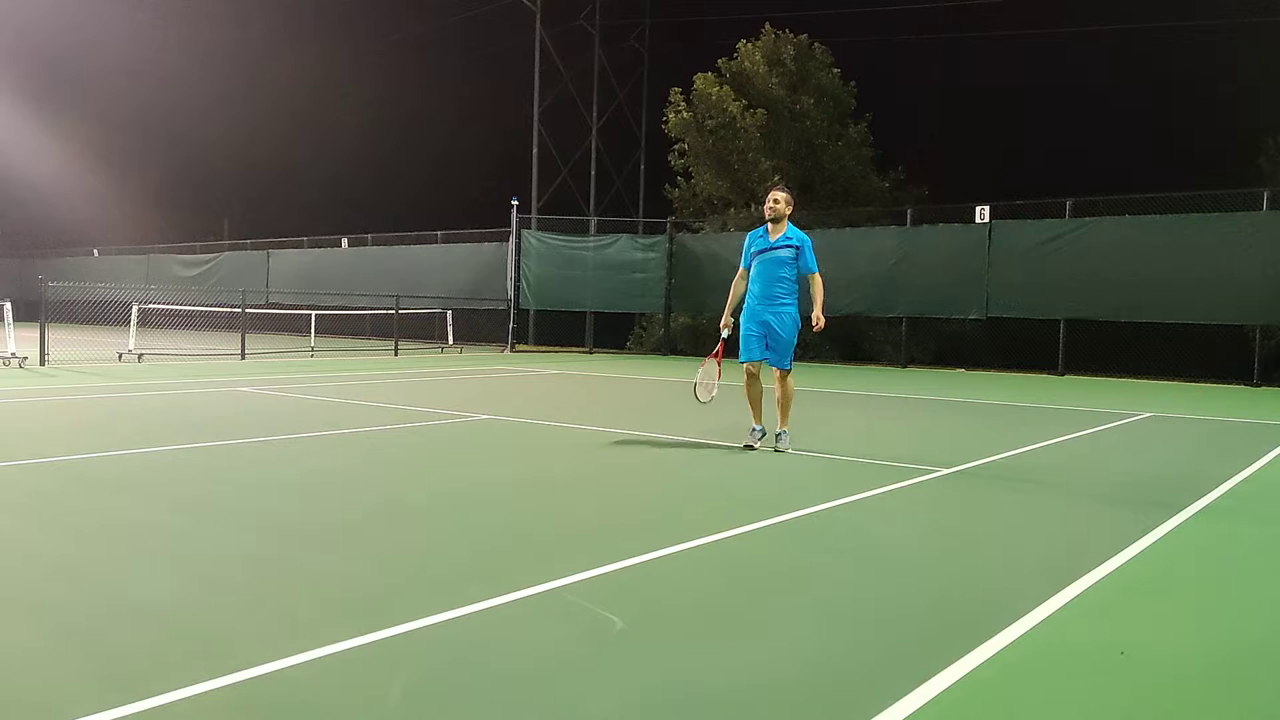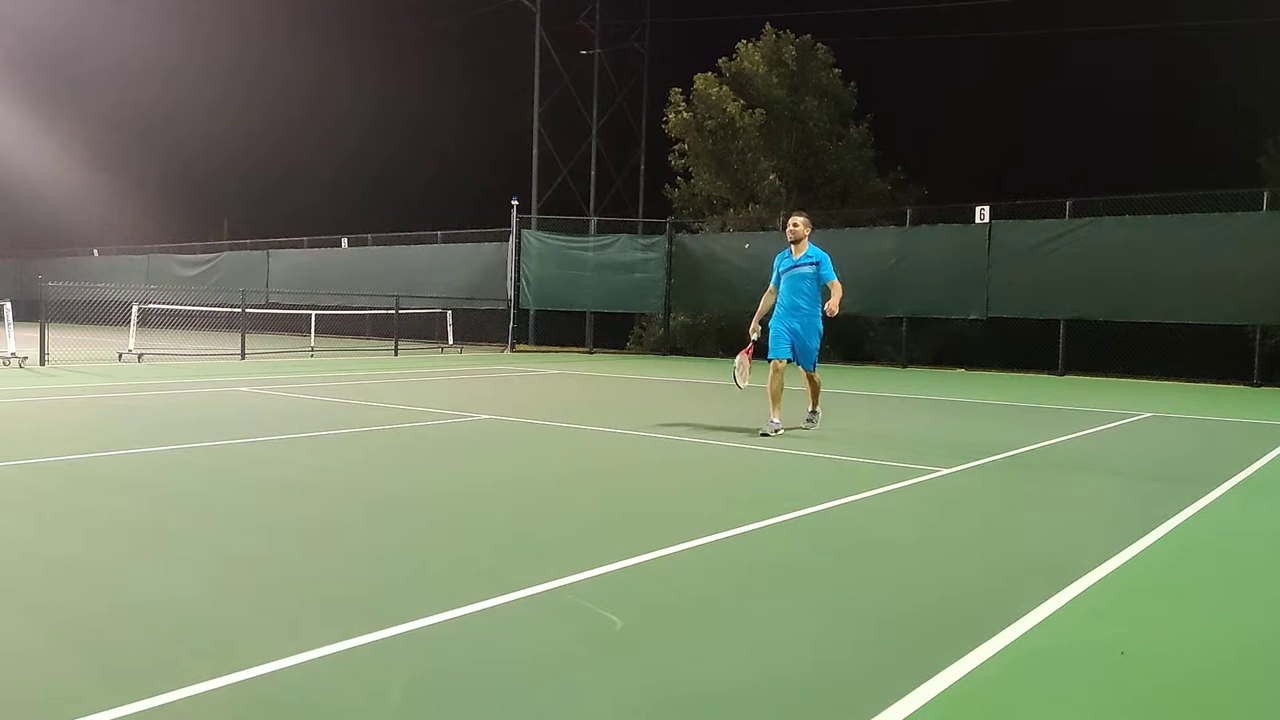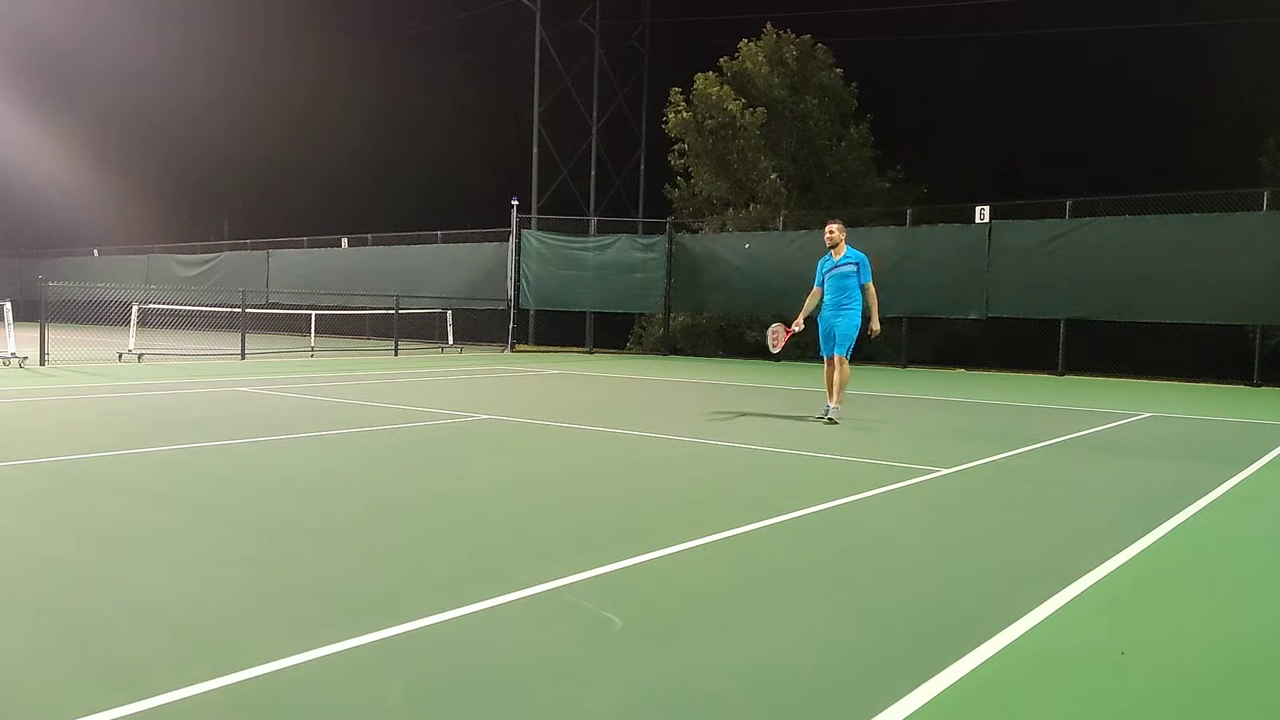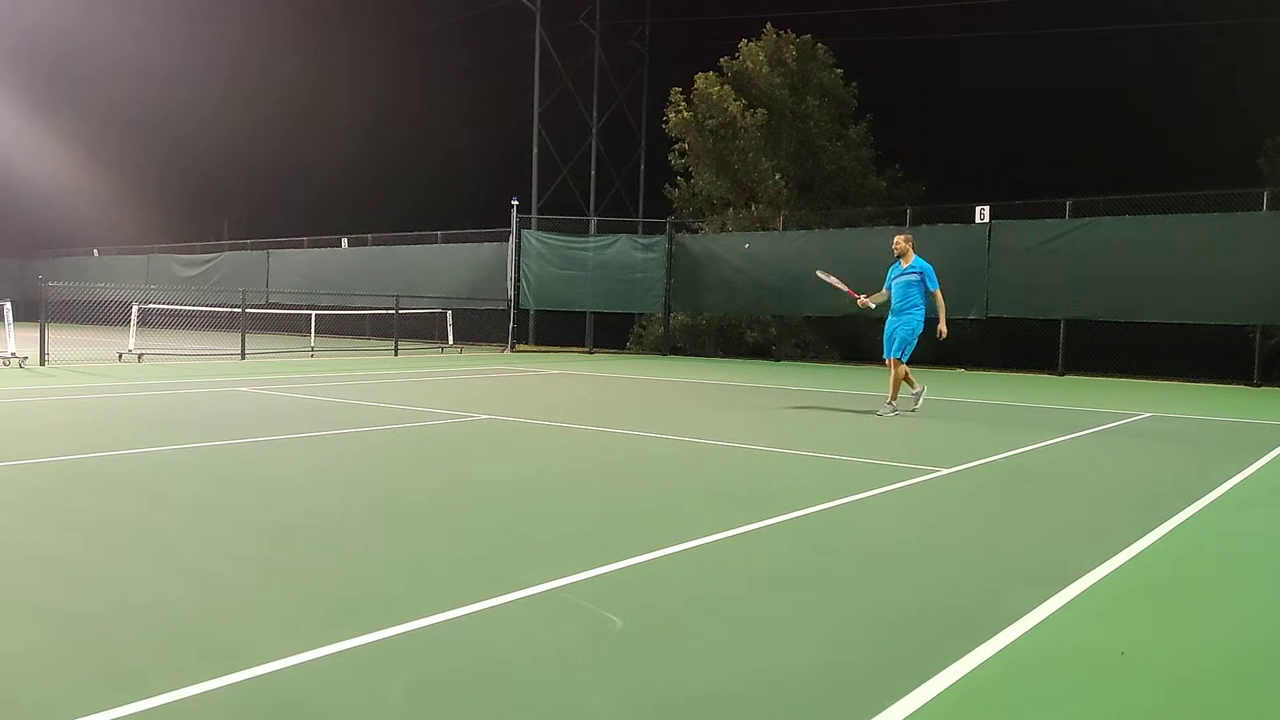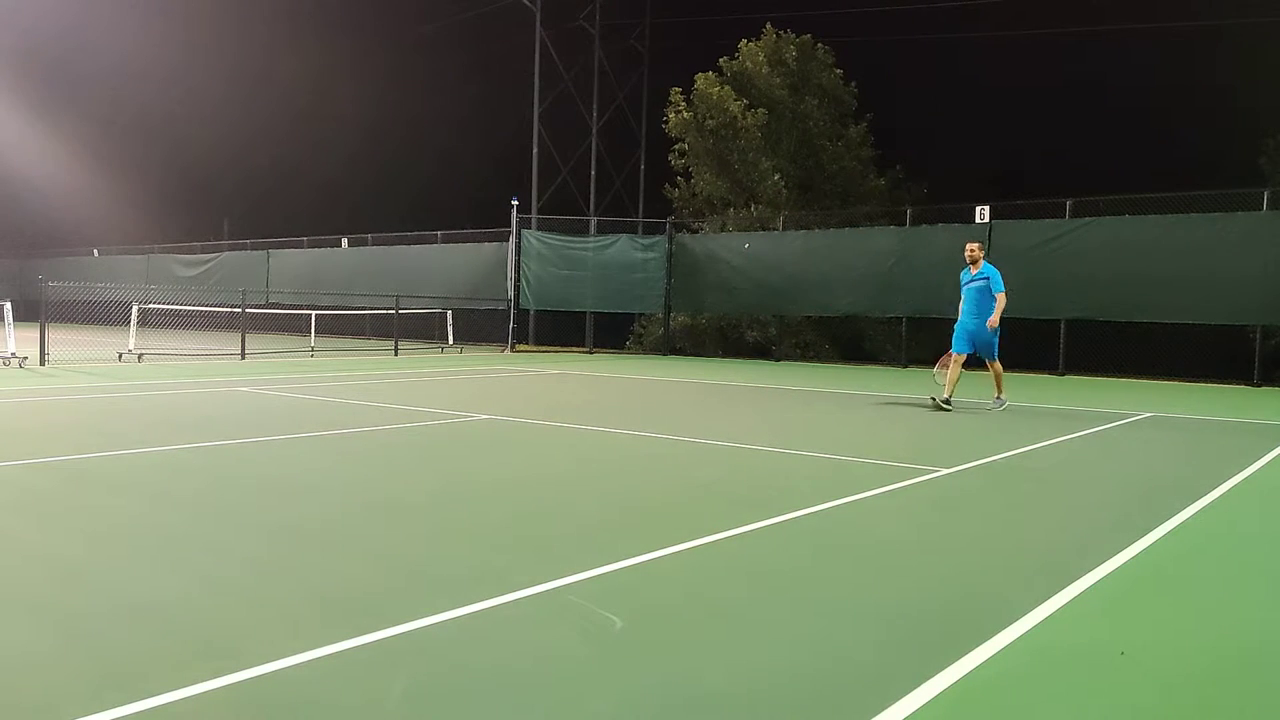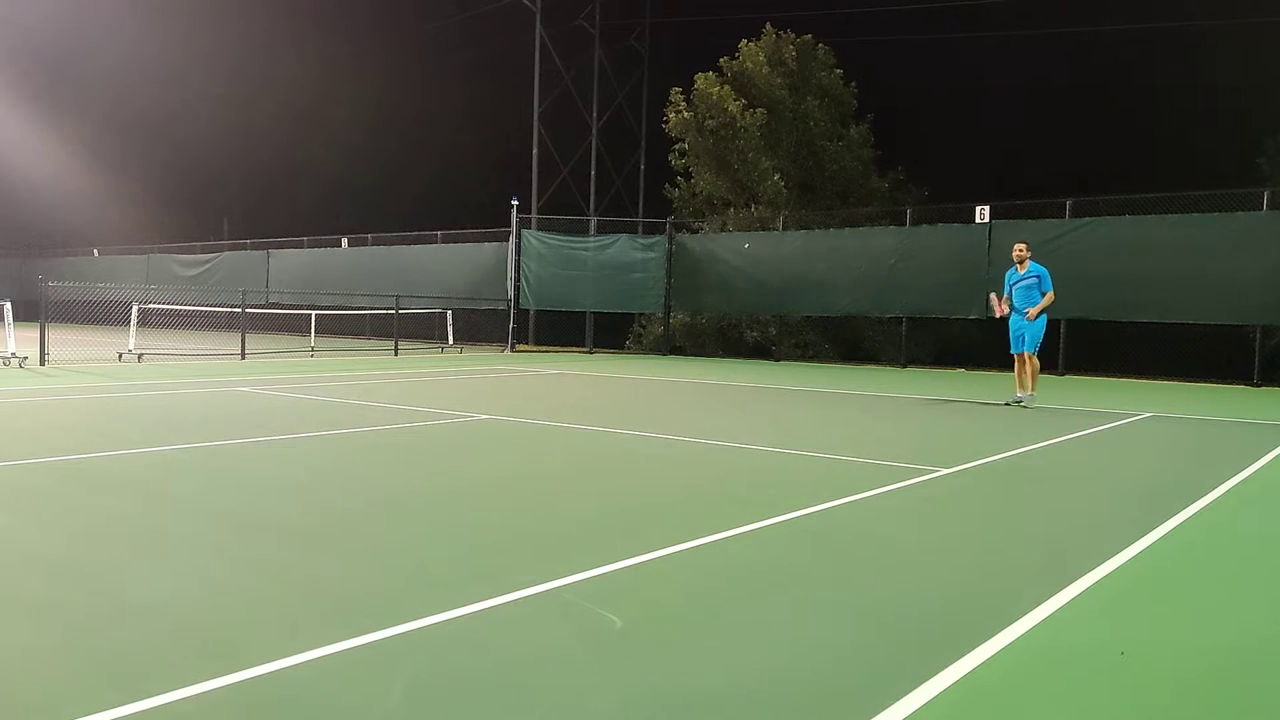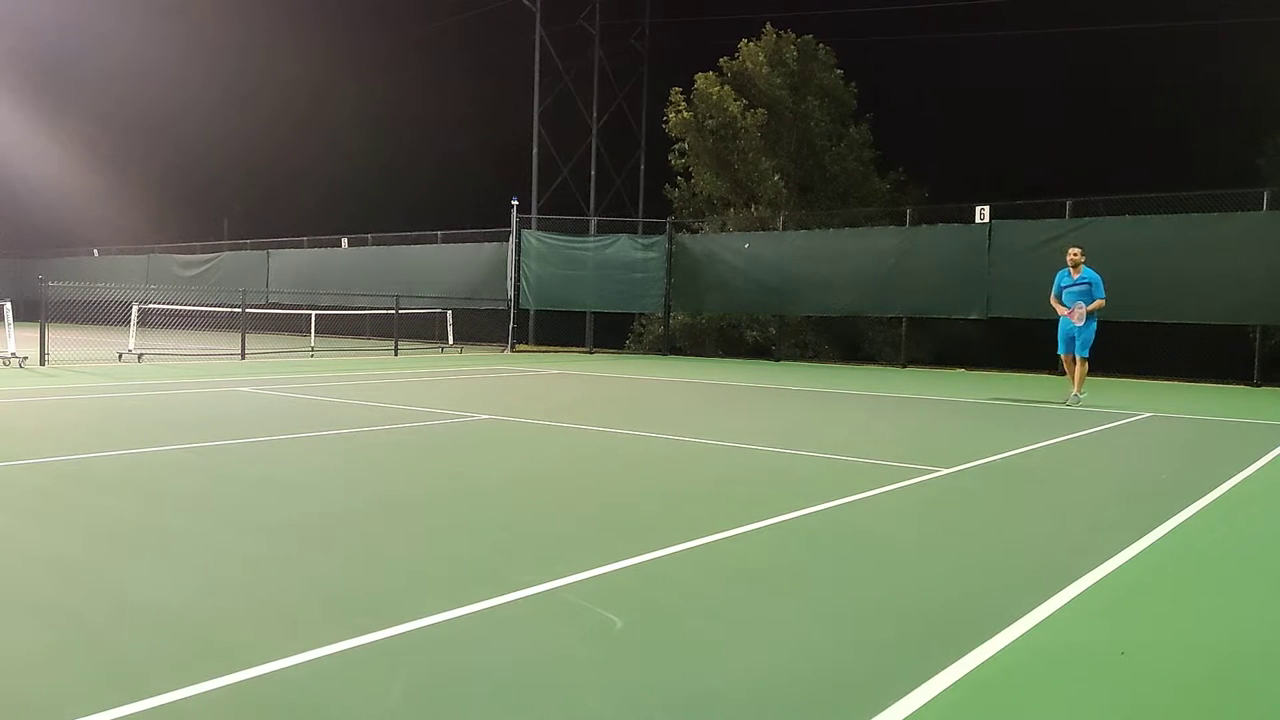
dt=0.7s
person 1, frame 1
left shoulder: (800, 240)
right shoulder: (752, 238)
left elbow: (814, 279)
right elbow: (741, 277)
left wrist: (817, 310)
right wrist: (727, 312)
left hip: (784, 316)
right hip: (753, 315)
left knee: (782, 372)
right knee: (751, 369)
left ankle: (782, 431)
right ankle: (757, 426)
person 1, frame 2
left shoulder: (819, 257)
right shoulder: (781, 258)
left elbow: (835, 285)
right elbow: (771, 292)
left wrist: (834, 301)
right wrist: (756, 320)
left hip: (808, 323)
right hip: (781, 321)
left knee: (808, 371)
right knee: (776, 366)
left ankle: (814, 409)
right ankle: (775, 420)
person 1, frame 3
left shoulder: (858, 258)
right shoulder: (823, 262)
left elbow: (870, 289)
right elbow: (816, 293)
left wrist: (875, 318)
right wrist: (801, 317)
left hip: (849, 316)
right hip: (827, 317)
left knee: (841, 359)
right knee: (829, 360)
left ankle: (836, 406)
right ankle: (831, 404)
person 1, frame 4
left shoulder: (924, 268)
right shoulder: (894, 269)
left elbow: (937, 295)
right elbow: (885, 293)
left wrist: (942, 321)
right wrist: (868, 300)
left hip: (911, 320)
right hip: (893, 320)
left knee: (897, 361)
right knee: (890, 362)
left ankle: (892, 403)
right ankle: (917, 388)
person 1, frame 5
left shoulder: (992, 273)
right shoulder: (964, 274)
left elbow: (1001, 297)
left wrist: (996, 316)
right wrist: (959, 322)
left hip: (985, 325)
right hip: (965, 324)
left knee: (991, 361)
right knee: (956, 358)
left ankle: (1000, 397)
right ankle: (946, 397)
person 1, frame 6
left shoulder: (1040, 271)
right shoulder: (1010, 274)
left elbow: (1050, 295)
right elbow: (1007, 297)
left wrist: (1036, 309)
right wrist: (1004, 306)
left hip: (1035, 320)
right hip: (1016, 319)
left knee: (1029, 355)
right knee: (1018, 357)
left ankle: (1030, 393)
right ankle: (1020, 394)
person 1, frame 7
left shoulder: (1093, 277)
right shoulder: (1061, 275)
left elbow: (1101, 302)
right elbow: (1053, 297)
left wrist: (1084, 310)
right wrist: (1059, 308)
left hip: (1086, 323)
right hip: (1066, 322)
left knee: (1081, 358)
right knee: (1066, 357)
left ankle: (1076, 393)
right ankle: (1077, 389)
